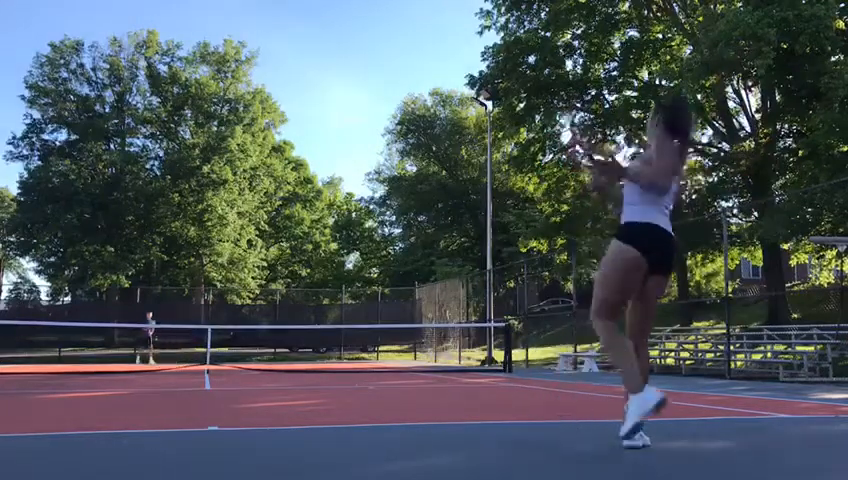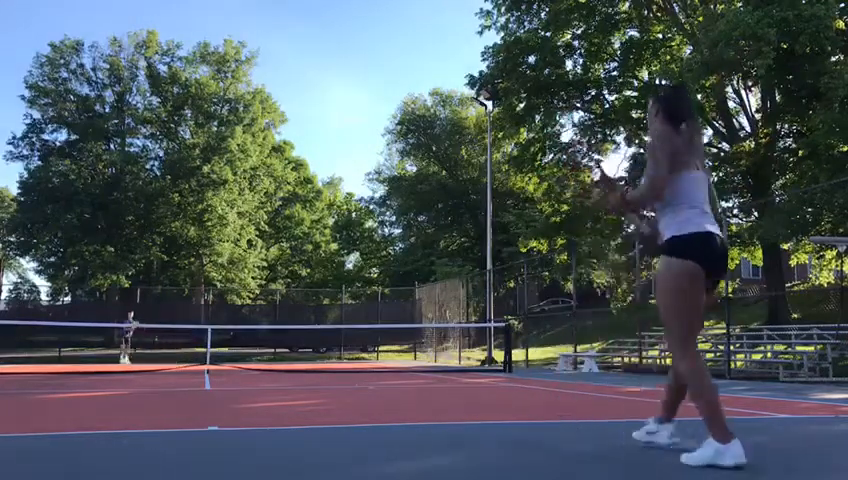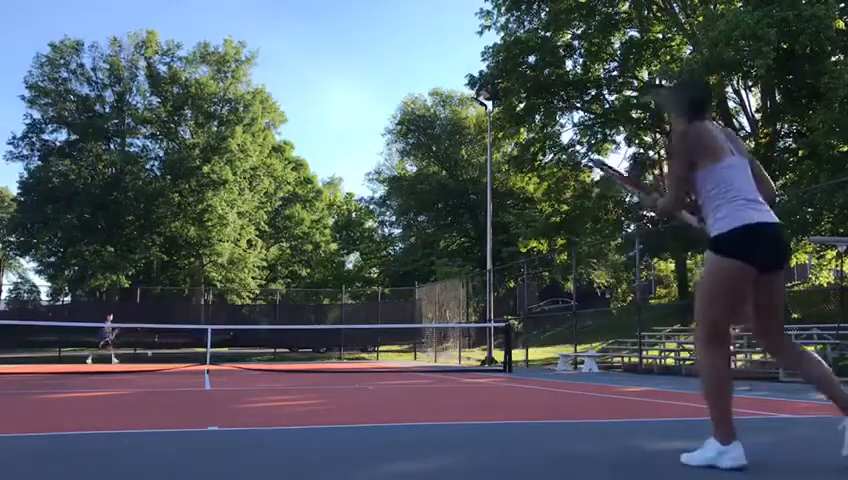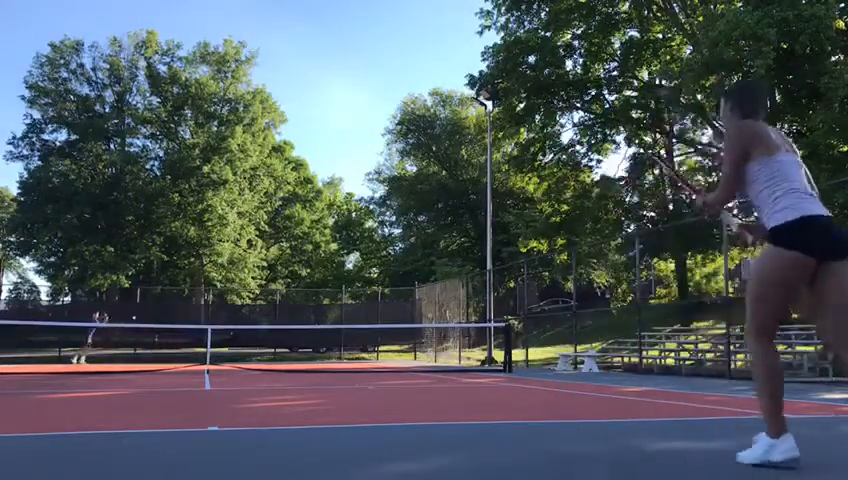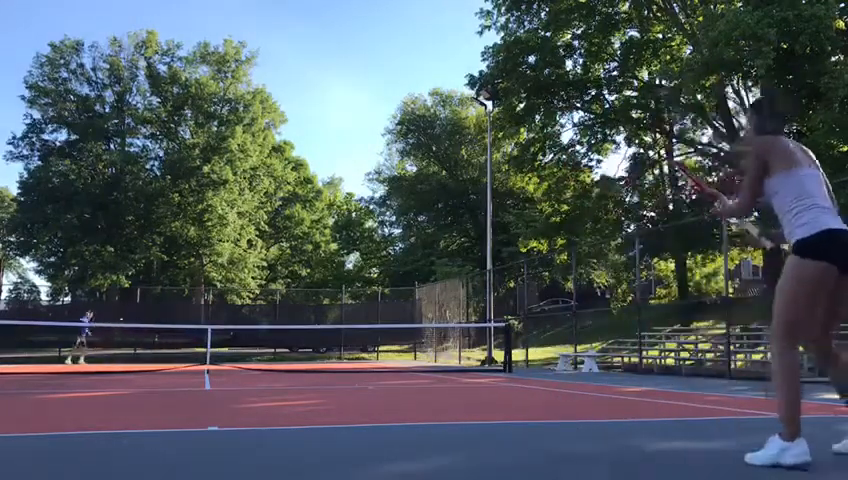
dt=0.4s
person 1, frame 1
left shoulder: (661, 142)
right shoulder: (676, 156)
left elbow: (659, 182)
left wrist: (621, 170)
right wrist: (609, 175)
left hip: (638, 235)
right hip: (663, 244)
left knee: (602, 316)
right knee: (638, 336)
left ankle: (640, 391)
right ankle: (632, 425)
person 1, frame 2
left shoulder: (661, 139)
right shoulder: (692, 146)
left elbow: (652, 192)
left wrist: (622, 200)
right wrist: (662, 219)
left hip: (685, 248)
right hip: (712, 244)
left knee: (680, 346)
right knee: (682, 344)
left ankle: (723, 442)
right ankle: (662, 424)
person 1, frame 3
left shoulder: (684, 136)
right shoulder: (729, 136)
left elbow: (674, 200)
right elbow: (767, 189)
left wrist: (660, 206)
left hip: (736, 241)
right hip: (771, 234)
left knee: (708, 341)
right knee: (774, 342)
left ankle: (725, 443)
person 1, frame 4
left shoulder: (739, 132)
right shoulder: (781, 137)
left elbow: (724, 196)
left wrist: (704, 202)
right wrist: (765, 225)
left hip: (793, 234)
left knee: (758, 334)
left ankle: (777, 438)
person 1, frame 5
left shoulder: (759, 146)
right shoulder: (803, 151)
left elbow: (745, 205)
left wrist: (725, 208)
right wrist: (789, 233)
left hip: (816, 245)
left knee: (782, 340)
right knee: (817, 343)
left ankle: (789, 441)
